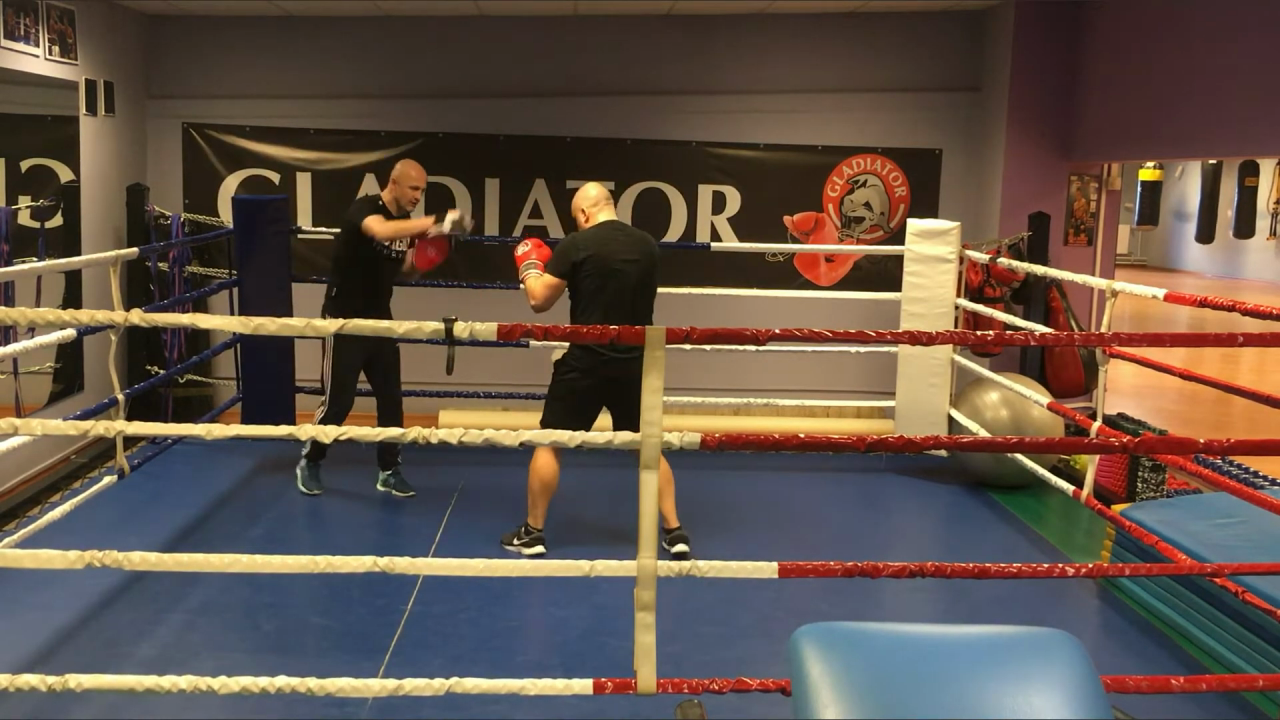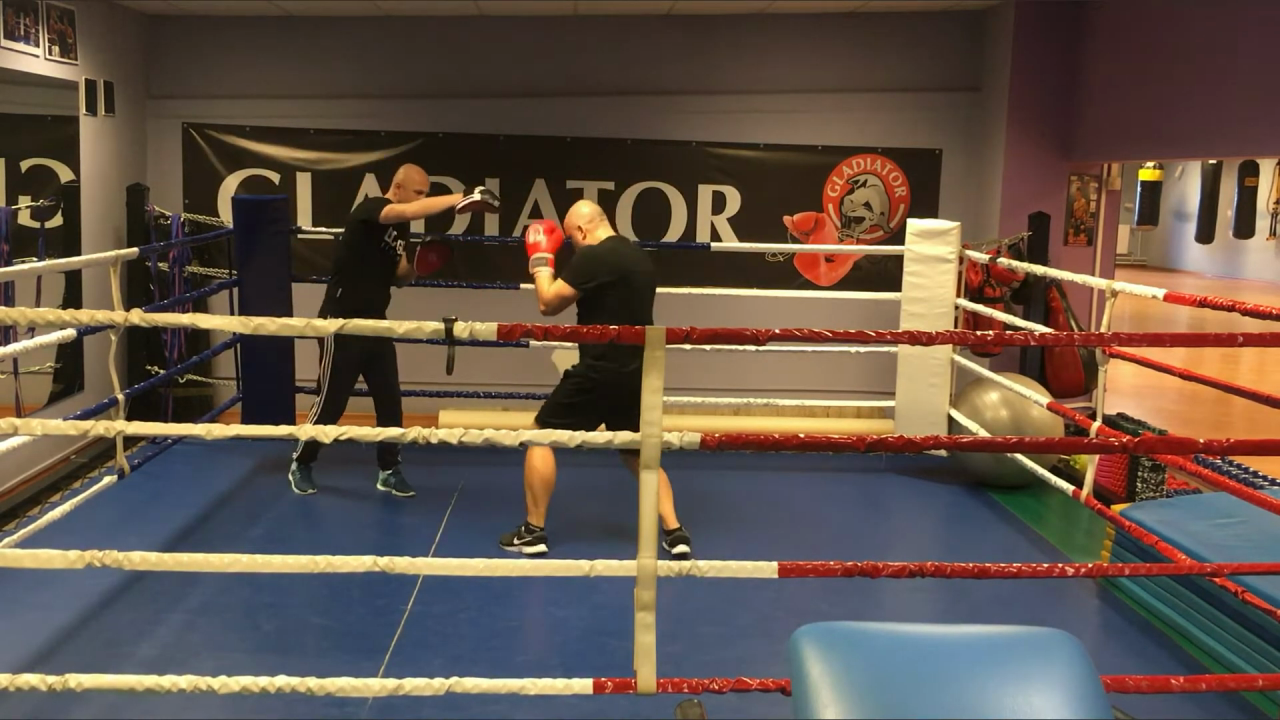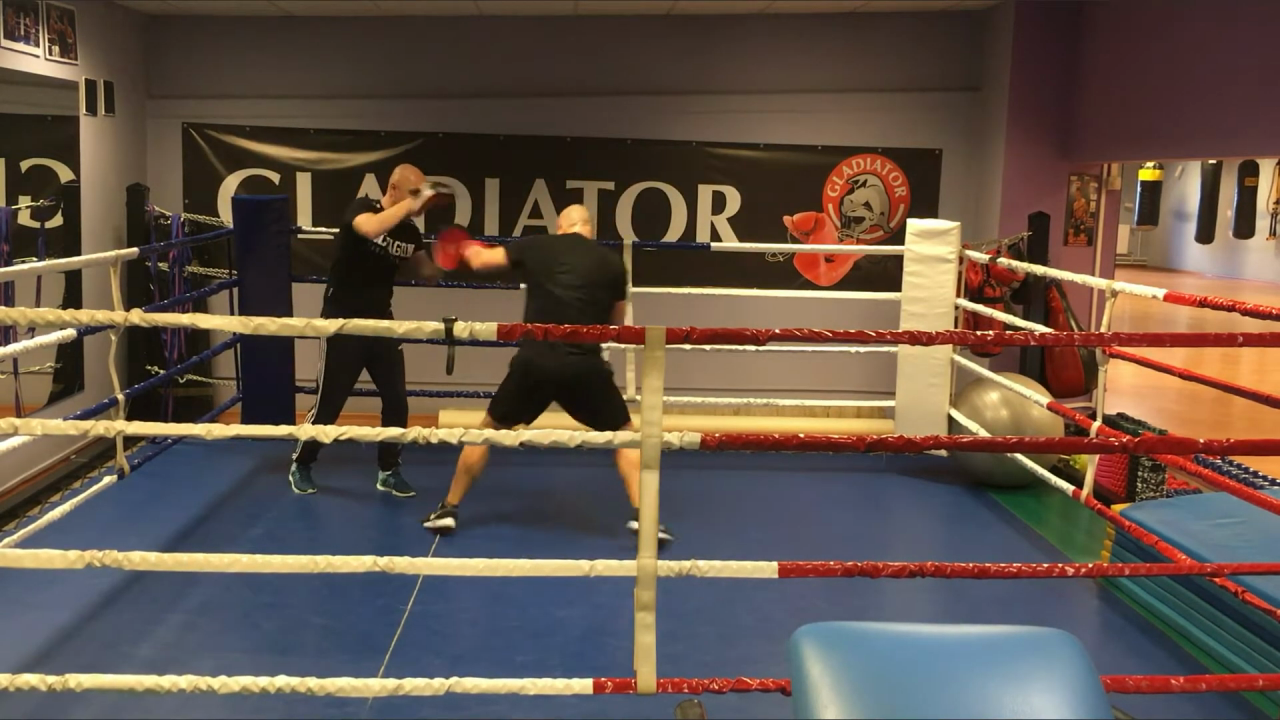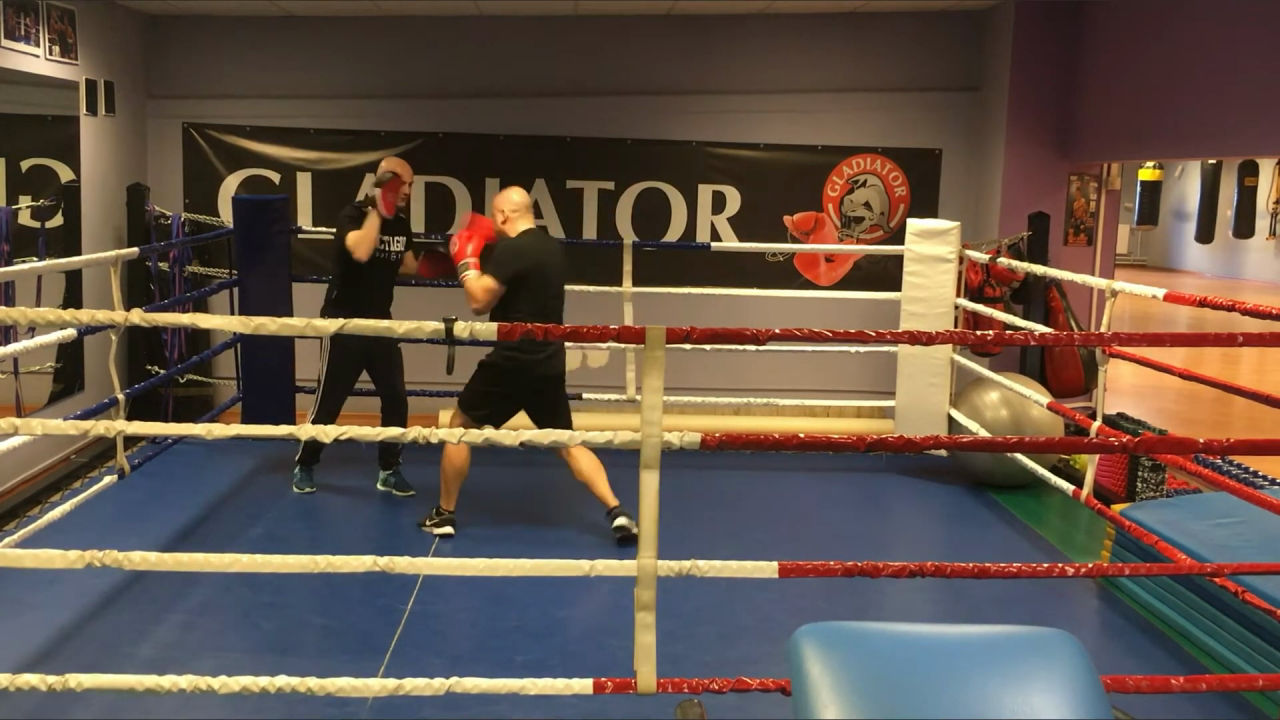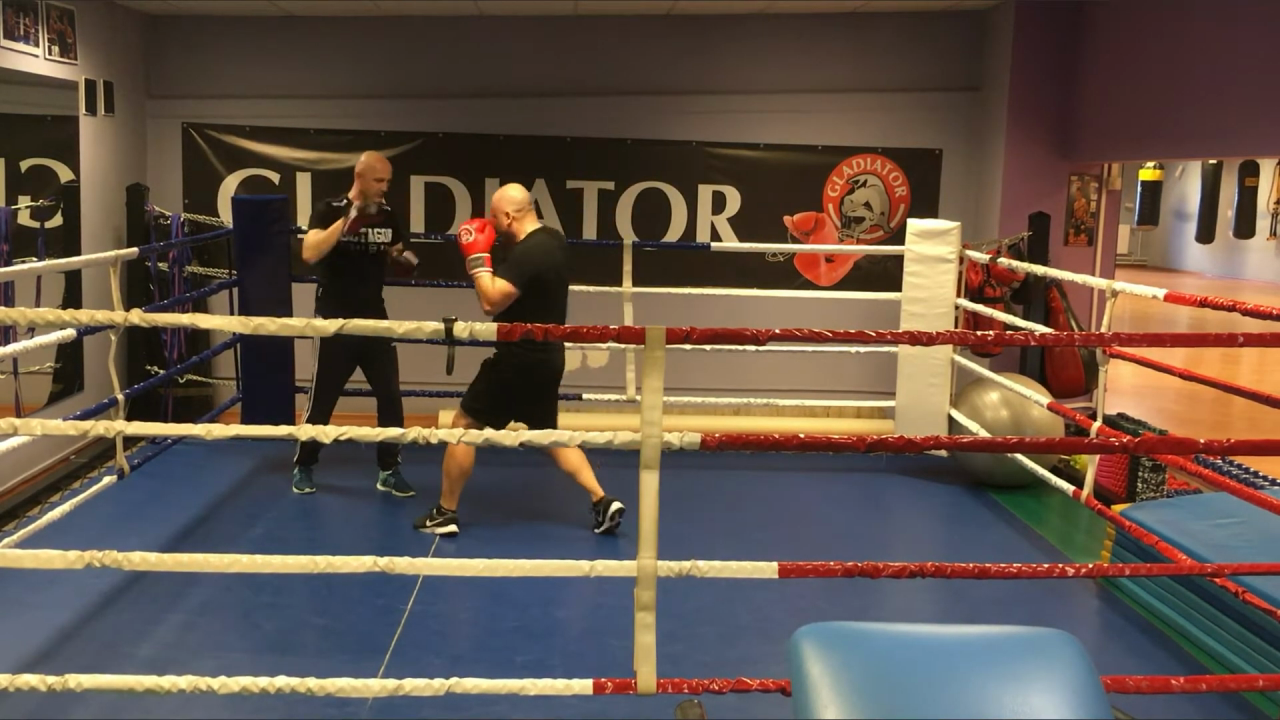
dt=0.3s
person 1, frame 1
left shoulder: (576, 245)
right shoulder: (648, 245)
left elbow: (539, 301)
left wrist: (529, 264)
left hip: (586, 363)
right hip: (635, 363)
left knee: (549, 444)
left ankle: (532, 533)
right ankle: (675, 532)
person 1, frame 2
left shoulder: (591, 258)
right shoulder: (642, 260)
left elbow: (548, 302)
left wrist: (540, 255)
left hip: (597, 375)
right hip: (635, 376)
right knee: (638, 456)
left ankle: (534, 533)
right ankle: (675, 533)
person 1, frame 3
left shoulder: (537, 246)
right shoulder: (612, 263)
left elbow: (481, 261)
right elbow: (615, 321)
left wrist: (468, 248)
left hip: (536, 361)
right hip: (587, 367)
left knee: (489, 429)
right knee: (624, 434)
left ankle: (450, 508)
right ankle: (641, 515)
person 1, frame 4
left shoulder: (522, 250)
right shoulder: (547, 245)
left elbow: (479, 302)
left wrist: (465, 260)
right wrist: (483, 241)
left hip: (513, 363)
right hip: (548, 363)
left knee: (462, 427)
right knee: (566, 442)
left ankle: (444, 515)
right ankle: (616, 511)
person 1, frame 5
left shoulder: (529, 253)
right shoulder: (551, 239)
left elbow: (491, 303)
left wrist: (477, 256)
right wrist: (482, 235)
left hip: (520, 360)
right hip: (544, 358)
left knee: (464, 426)
left ankle: (446, 513)
right ankle: (602, 501)
person 2, frame 1
left shoulder: (406, 222)
right shoulder: (364, 207)
right elbow: (382, 231)
left wrist: (424, 256)
right wrist: (436, 223)
left hip: (380, 321)
right hip: (343, 320)
left knee: (391, 399)
right knee: (338, 400)
left ankle: (389, 471)
right ankle: (309, 463)
person 2, frame 2
left shoulder: (401, 228)
right shoulder: (371, 210)
right elbow: (408, 211)
left wrist: (419, 265)
right wrist: (460, 200)
left hip: (375, 324)
left knee: (390, 400)
right knee: (331, 403)
left ankle: (389, 471)
right ankle: (300, 464)
person 2, frame 3
left shoulder: (410, 230)
right shoulder: (363, 208)
left elbow: (428, 273)
right elbow: (370, 229)
right wrist: (415, 203)
left hip: (380, 323)
right hip: (342, 323)
left knee: (397, 401)
right knee: (329, 402)
left ankle: (389, 471)
right ankle: (301, 465)
person 2, frame 4
left shoulder: (402, 222)
right shoulder: (354, 214)
left elbow: (405, 266)
right elbow: (361, 253)
left wrist: (430, 263)
right wrist: (378, 209)
left hip: (380, 323)
right hip: (342, 322)
left knee: (396, 399)
right knee: (329, 401)
left ankle: (389, 471)
right ankle: (304, 466)
person 2, frame 5
left shoulder: (389, 216)
right shoulder: (329, 209)
left elbow: (392, 257)
right elbow: (310, 254)
left wrist: (404, 259)
right wrist: (345, 220)
left hip: (374, 320)
right hip: (334, 321)
left knee: (391, 398)
right knee: (322, 399)
left ankle: (389, 471)
right ankle: (303, 466)
